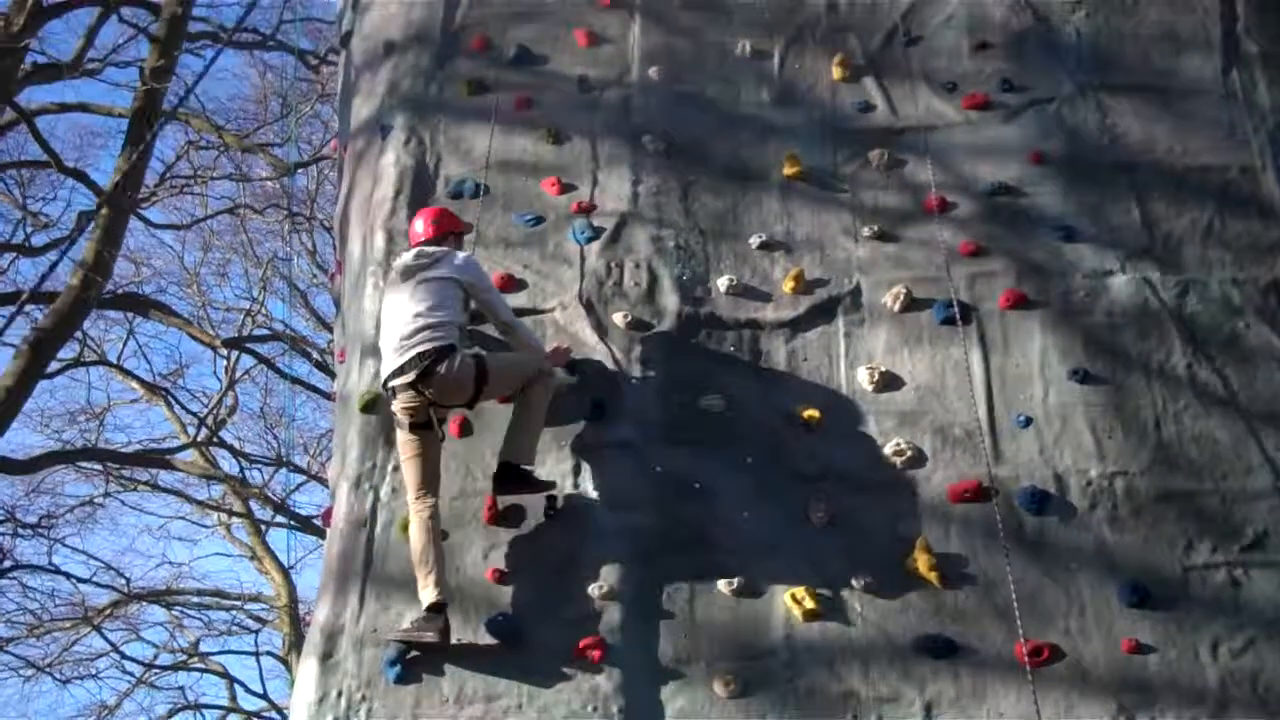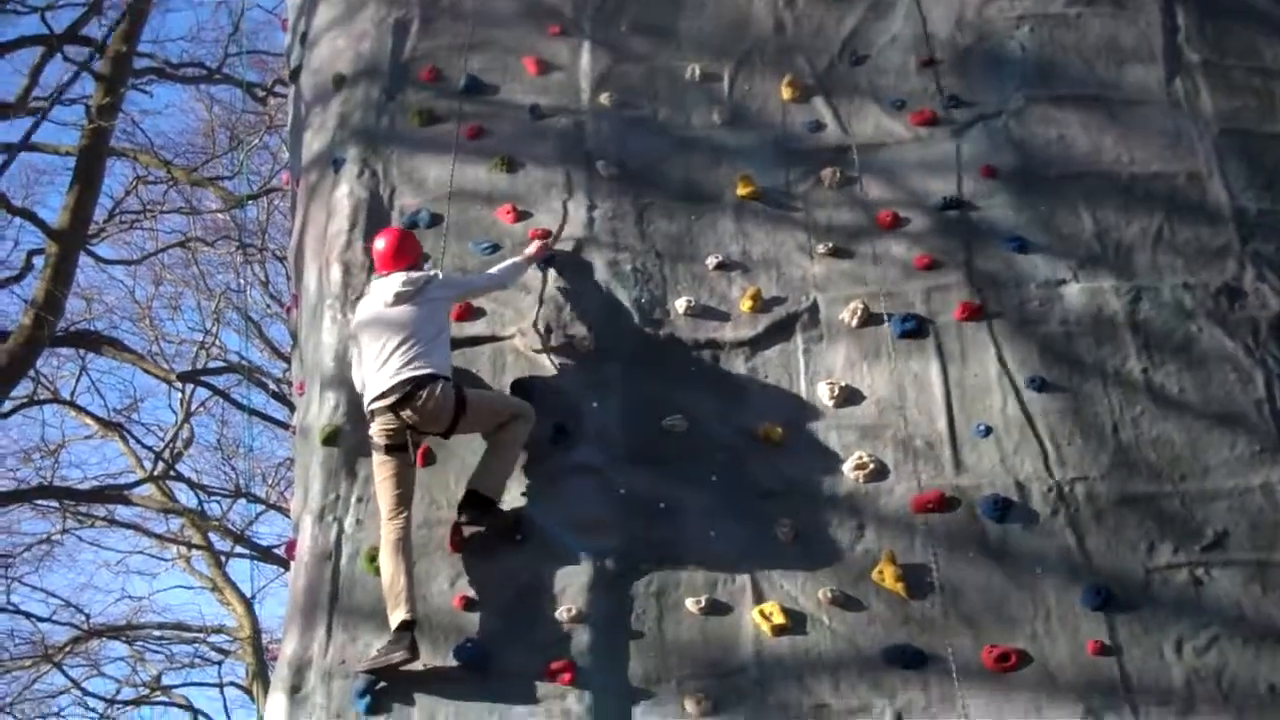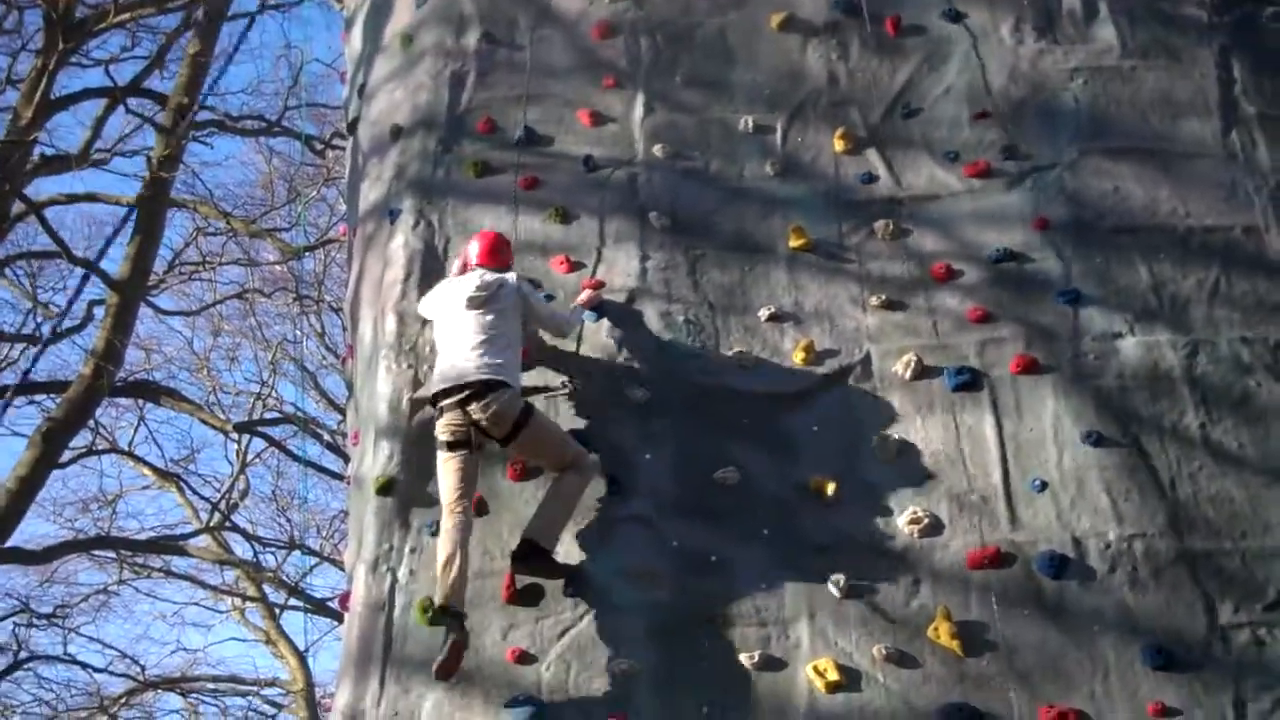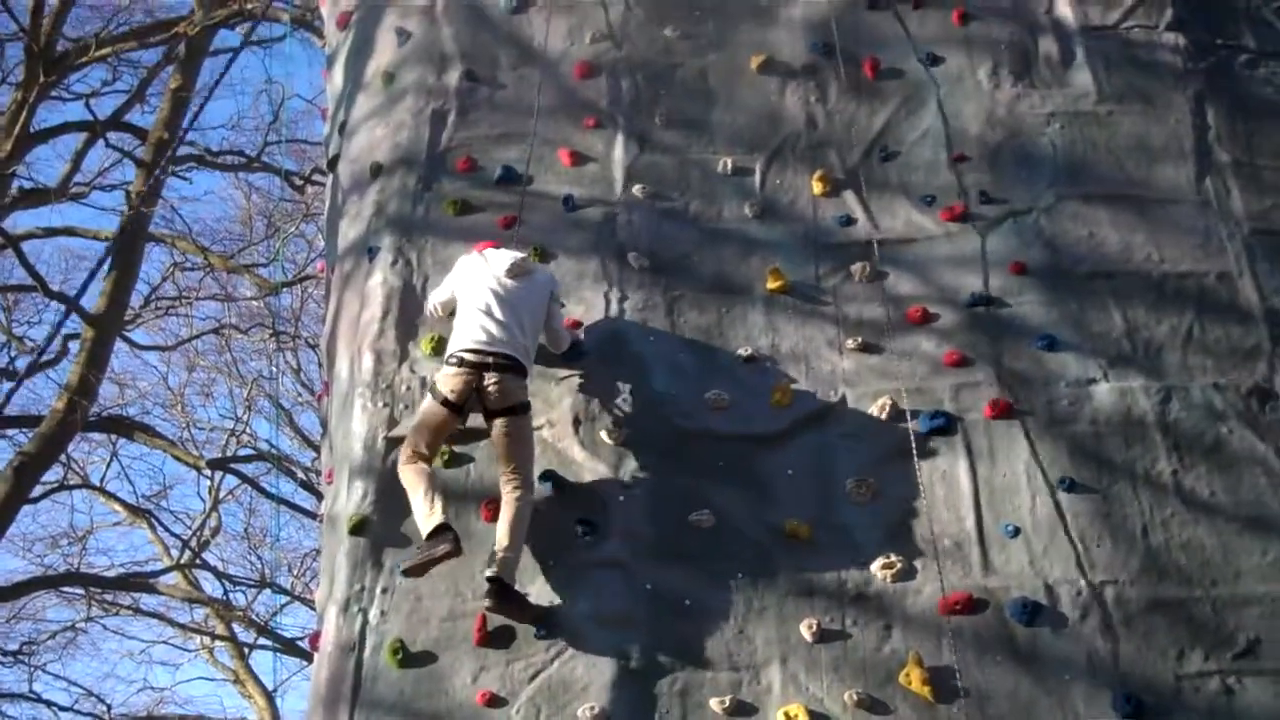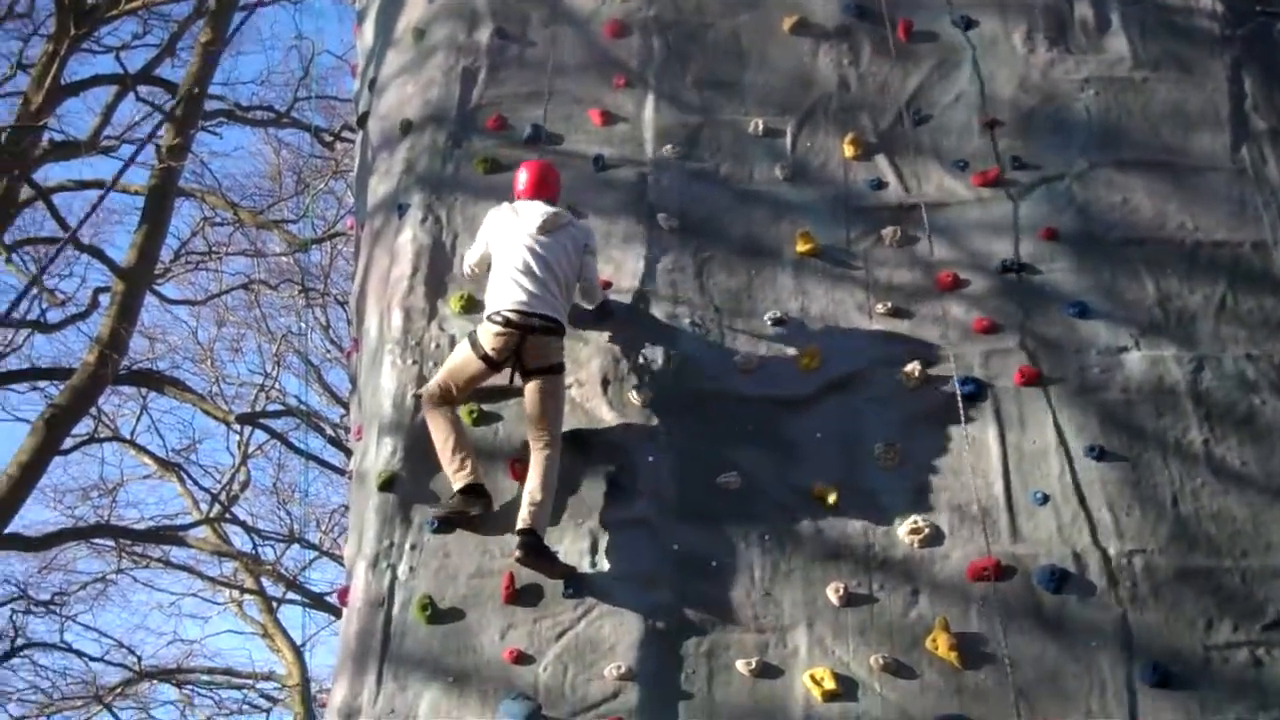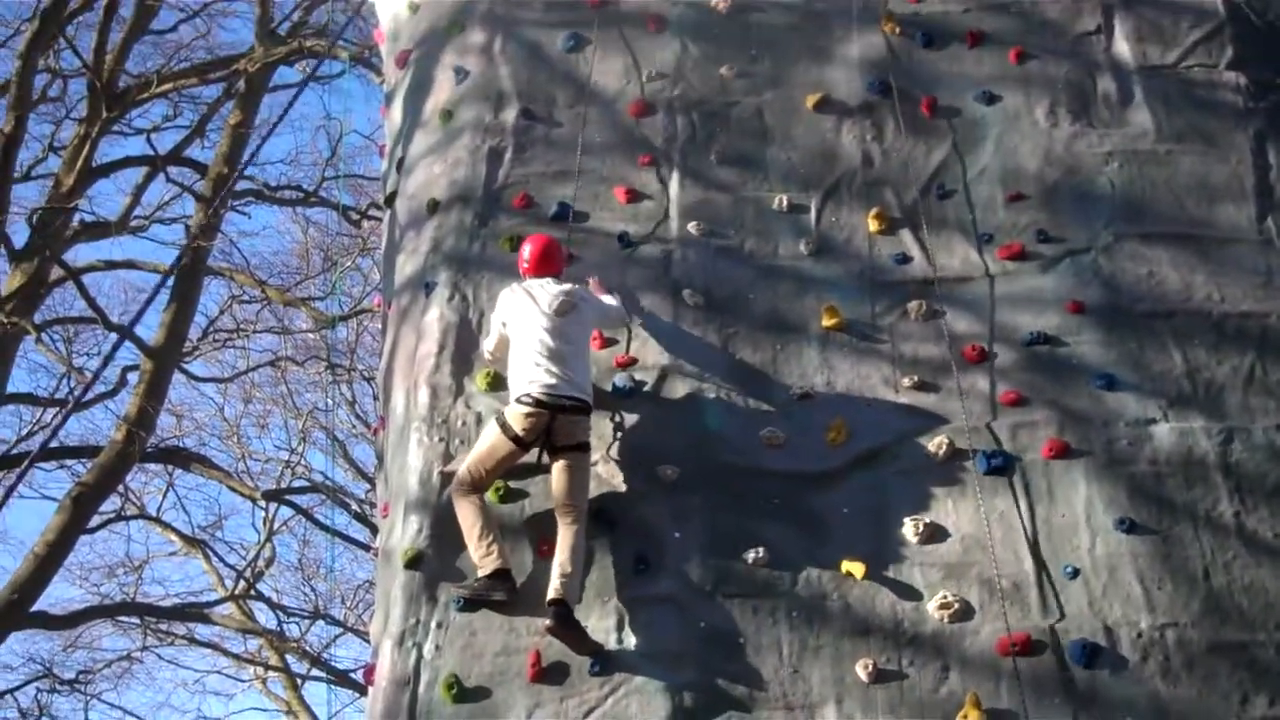
dt=0.7s
person 1, frame 1
left shoulder: (395, 280)
right shoulder: (458, 263)
right elbow: (504, 320)
right wrist: (546, 354)
left hip: (401, 391)
right hip: (443, 369)
left knee: (422, 503)
right knee: (539, 371)
left ankle: (433, 611)
right ankle: (511, 470)
person 1, frame 2
left shoulder: (363, 309)
right shoulder: (435, 284)
left elbow: (359, 381)
right elbow: (494, 279)
right wrist: (528, 257)
left hip: (382, 416)
right hip: (429, 396)
left knee: (394, 523)
right knee: (520, 413)
left ankle: (402, 630)
right ankle: (479, 501)
person 1, frame 3
left shoulder: (444, 291)
right shoulder: (513, 286)
left elbow: (423, 307)
right elbow: (562, 327)
right wrist: (582, 305)
left hip: (448, 409)
right hip: (496, 398)
left knee: (455, 513)
right knee: (578, 464)
left ankle: (451, 613)
right ankle: (532, 550)
person 1, frame 4
left shoulder: (470, 261)
right shoulder: (544, 278)
left elbow: (434, 307)
right elbow: (559, 344)
right wrist: (567, 334)
left hip: (460, 367)
right hip: (507, 376)
left knee: (411, 459)
right knee: (517, 485)
left ankle: (439, 532)
right ankle: (499, 582)
person 1, frame 5
left shoulder: (501, 216)
right shoulder: (580, 231)
left elbow: (470, 268)
right elbow: (592, 295)
right wrist: (600, 299)
left hip: (501, 326)
right hip: (547, 336)
left knee: (435, 398)
right knee: (545, 443)
left ankle: (469, 489)
right ankle: (530, 535)
person 1, frame 6
left shoulder: (511, 297)
right shoulder: (585, 299)
left elbow: (492, 354)
right elbow: (620, 316)
left hip: (528, 407)
right hip: (575, 414)
left knee: (465, 486)
right knee: (571, 518)
left ankle: (494, 573)
right ankle: (561, 605)
